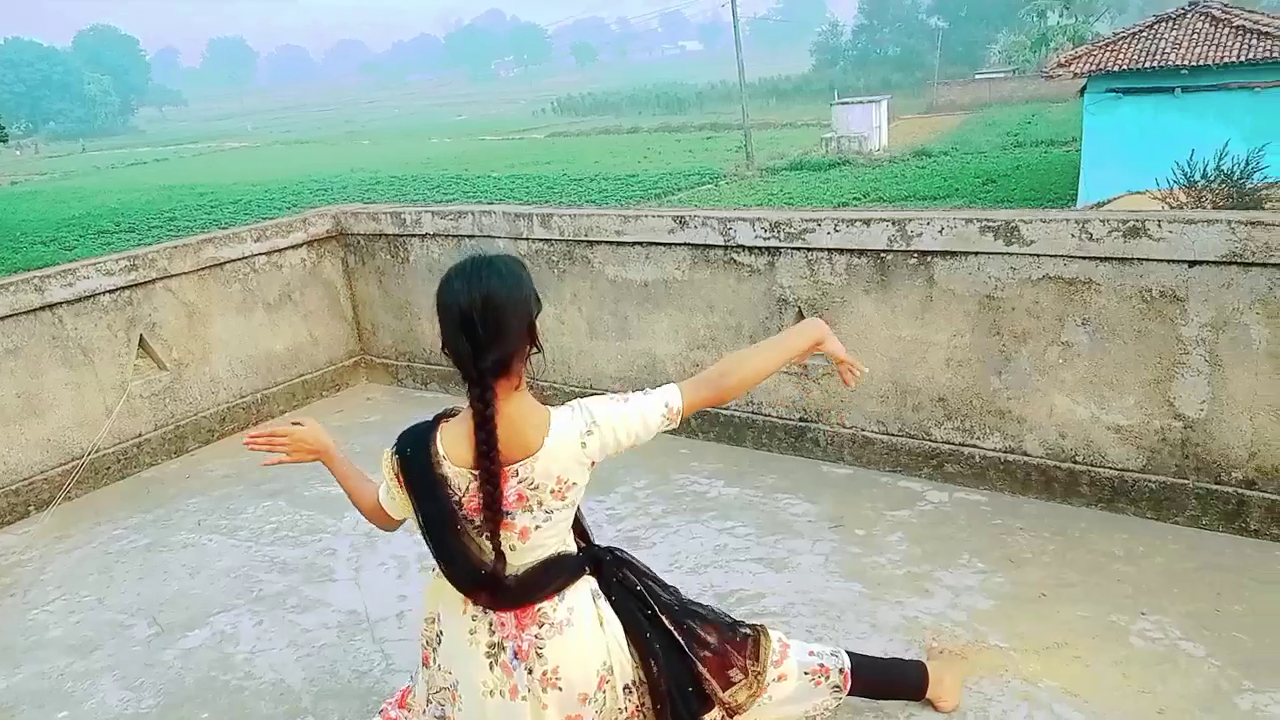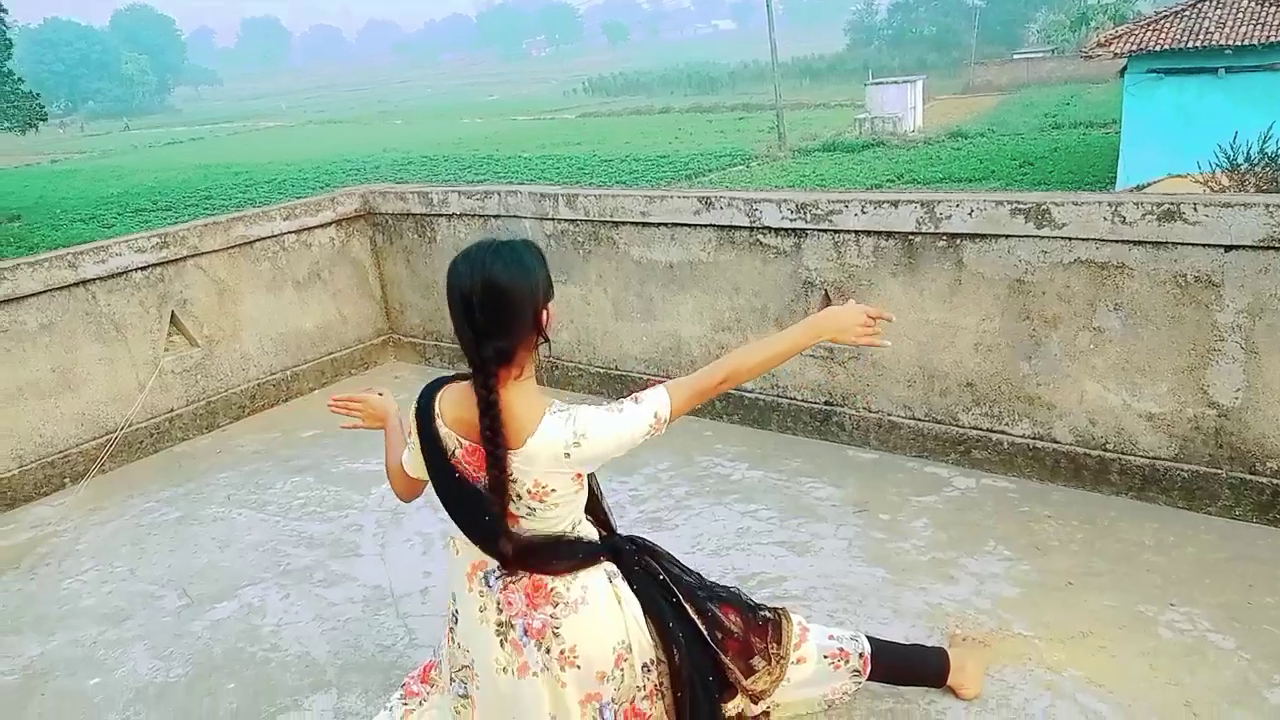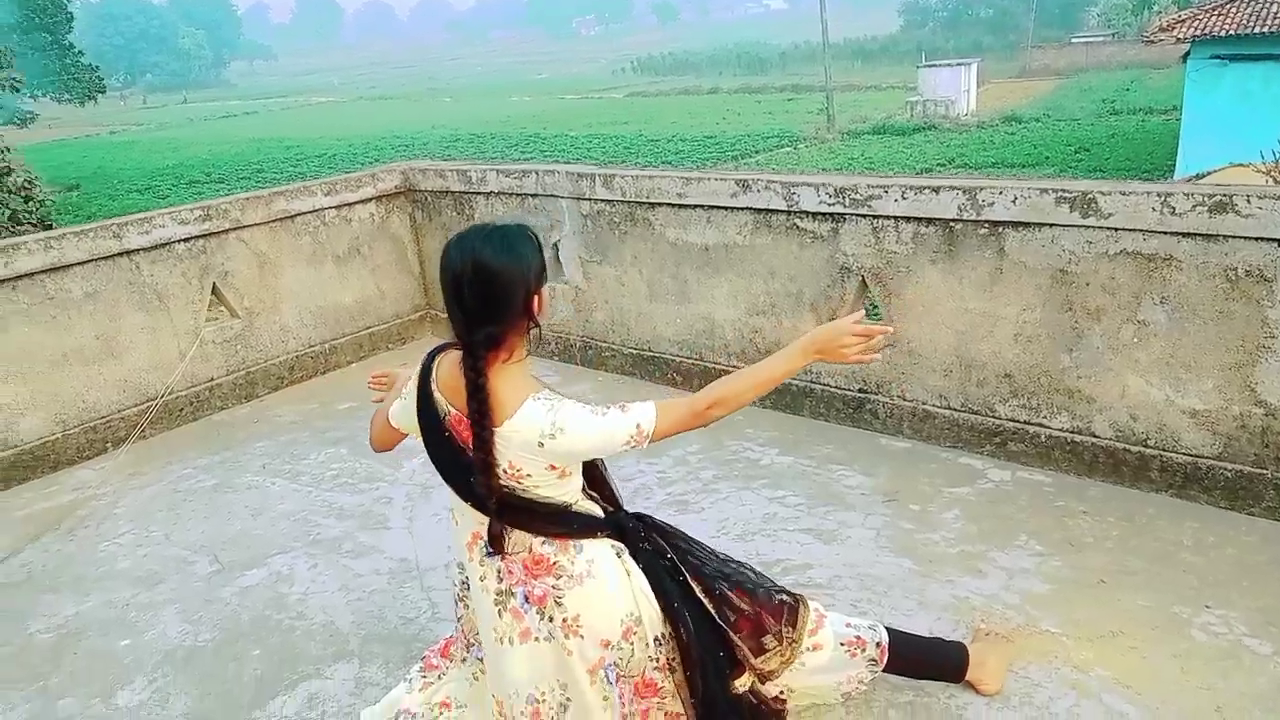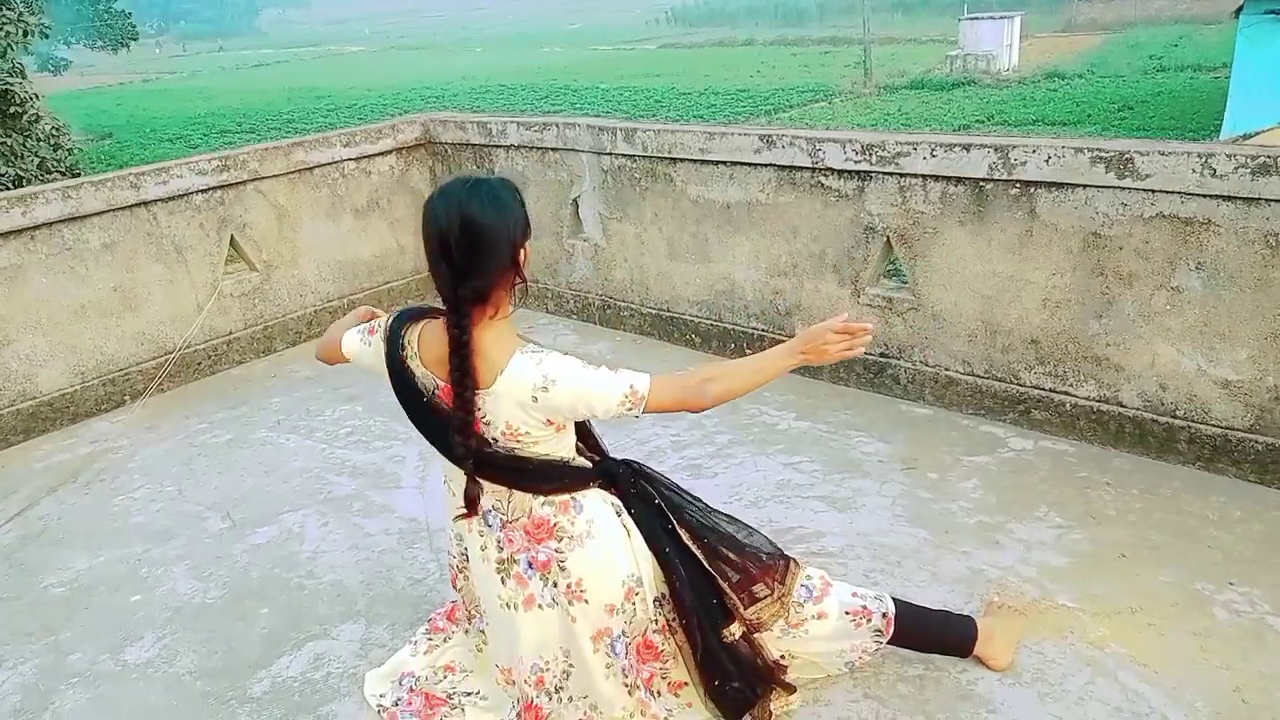
dt=0.3s
person 1, frame 1
left shoulder: (425, 448)
right shoulder: (576, 429)
left elbow: (383, 513)
right elbow: (711, 388)
left wrist: (324, 449)
right wrist: (809, 333)
left hip: (478, 649)
right hip: (569, 635)
right knee: (732, 659)
person 1, frame 2
left shoulder: (437, 405)
right shoulder: (570, 435)
left elbow: (404, 486)
right elbow: (709, 381)
left wrist: (391, 421)
right wrist: (821, 325)
left hip: (494, 627)
right hip: (579, 616)
right knee: (736, 640)
right ankle: (945, 667)
person 1, frame 3
left shoulder: (438, 372)
right shoulder: (550, 423)
left elbow: (380, 437)
right elbow: (702, 408)
right wrist: (812, 347)
left hip: (500, 599)
right hip: (584, 595)
right knee: (751, 625)
right ankle: (966, 662)
person 1, frame 4
left shoulder: (408, 342)
right shoulder: (542, 379)
left elbow: (330, 344)
right elbow: (696, 393)
left wrist: (356, 316)
right wrist: (798, 351)
left hip: (499, 567)
right hip: (587, 554)
right knee: (761, 589)
